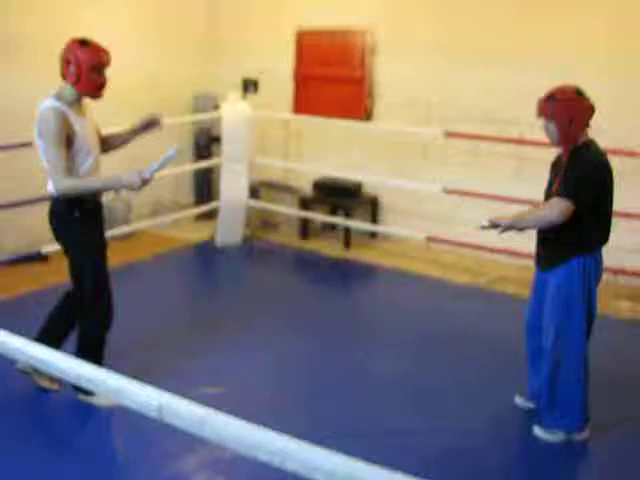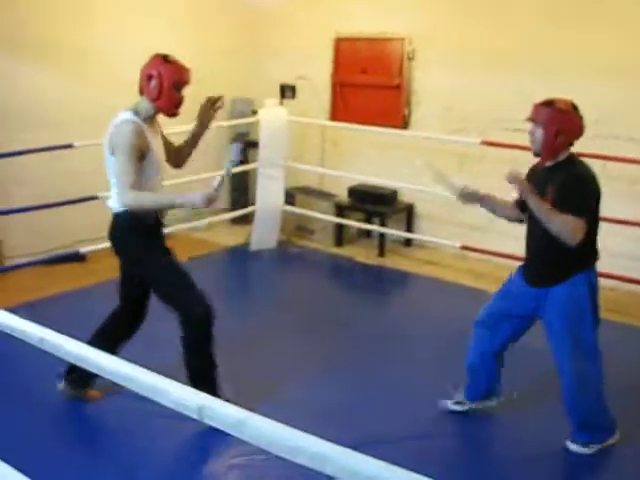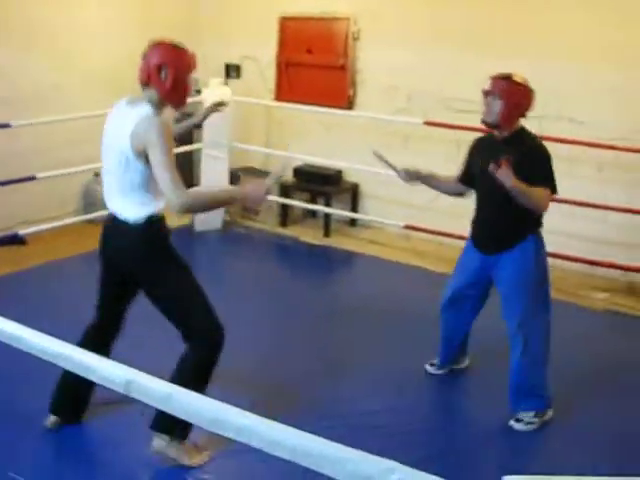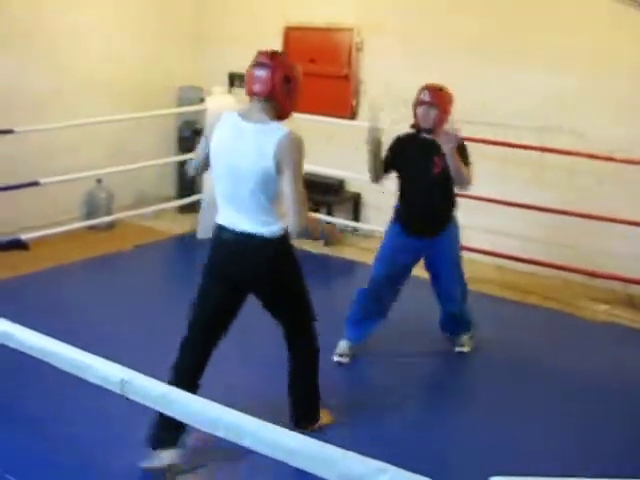
dt=1s
person 1, frame 1
left shoulder: (78, 108)
right shoulder: (53, 115)
left elbow: (101, 144)
right elbow: (62, 184)
left wrist: (138, 130)
right wrist: (119, 180)
left hip: (86, 210)
right hip: (72, 214)
left knee: (84, 292)
right knee: (98, 303)
right ankle: (87, 384)
person 1, frame 2
left shoulder: (149, 124)
right shoulder: (129, 130)
left elbow: (175, 159)
right elbow: (128, 197)
left wrist: (202, 124)
right wrist: (183, 199)
left hip: (141, 229)
right hip: (133, 230)
left knee: (130, 310)
right knee: (197, 313)
left ankle: (75, 377)
right ankle: (210, 400)
person 1, frame 3
left shoulder: (122, 109)
right shoulder: (150, 123)
right elbow: (177, 200)
left wrist: (198, 118)
right wrist: (238, 194)
left hip: (116, 235)
right hip: (144, 241)
left knee: (105, 322)
right knee: (207, 335)
left ankle: (61, 409)
right ankle: (169, 432)
person 1, frame 4
left shoulder: (219, 125)
right shoulder: (286, 141)
left elbow: (193, 168)
right elbow: (293, 221)
right wrist: (309, 226)
left hip: (223, 250)
right hip: (268, 255)
left knee: (196, 344)
right knee: (302, 334)
left ankle: (164, 443)
right ankle: (306, 417)
person 2, frame 1
left shoulder: (589, 164)
right shoulder: (567, 158)
left elbow: (556, 213)
left wrist: (511, 221)
right wrist: (523, 218)
left hip: (574, 265)
right hip: (553, 261)
left knee: (563, 341)
right knee: (538, 329)
left ankle: (568, 422)
right ankle: (543, 393)
person 2, frame 2
left shoulder: (580, 179)
right shoulder: (539, 172)
left elbow: (573, 234)
right elbow: (519, 213)
left wrist: (532, 196)
right wrist: (481, 199)
left hip: (570, 282)
right hip: (531, 274)
left knee: (575, 360)
right knee: (490, 326)
left ankle: (597, 431)
right ankle: (478, 391)
person 2, frame 3
left shoulder: (531, 149)
right shoulder: (481, 145)
left elbow: (543, 202)
right elbow: (460, 186)
left wrist: (513, 184)
right wrist: (421, 177)
left hip: (519, 248)
right hip: (480, 244)
left knee: (526, 325)
right knee: (456, 303)
left ankle: (534, 405)
right ankle: (452, 357)
person 2, frame 4
left shoulder: (454, 146)
right shoulder: (403, 142)
left elbow: (464, 182)
right elbow: (377, 176)
left wrist: (450, 152)
right wrist: (374, 152)
left hip: (441, 231)
right hip: (403, 228)
left knee: (452, 289)
right knee: (380, 282)
left ankle: (460, 331)
right ankle: (351, 337)
